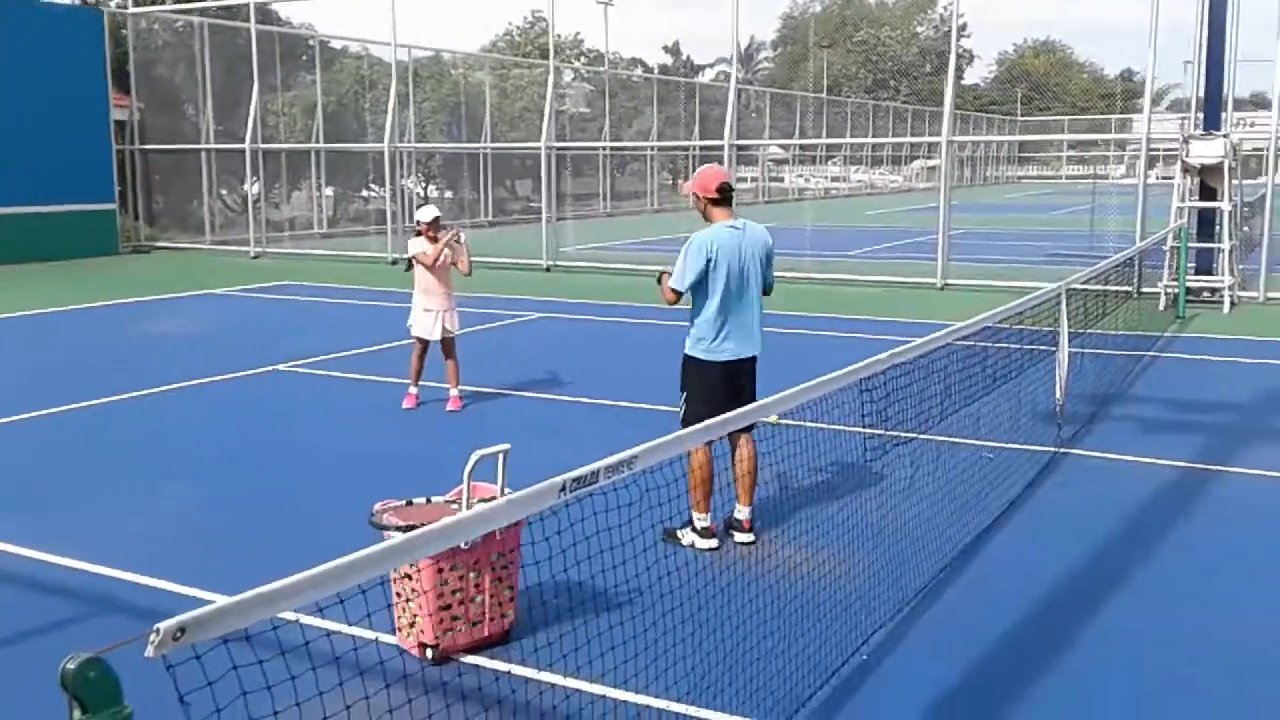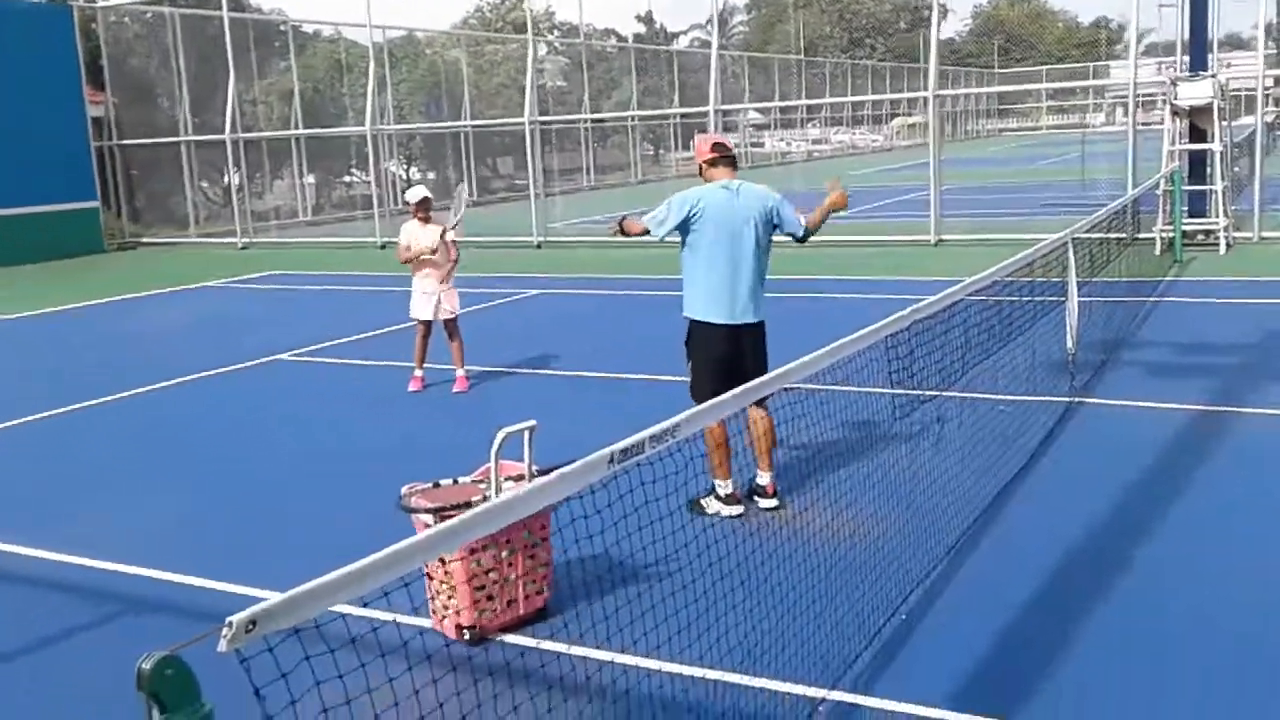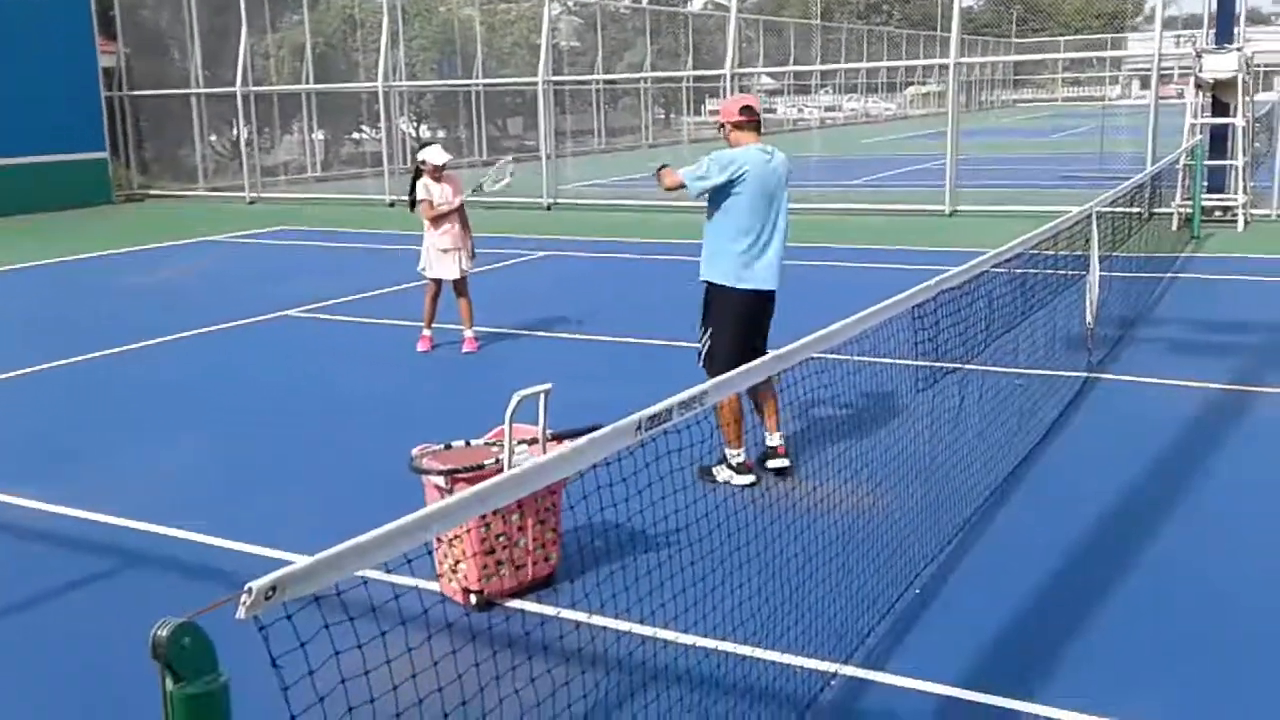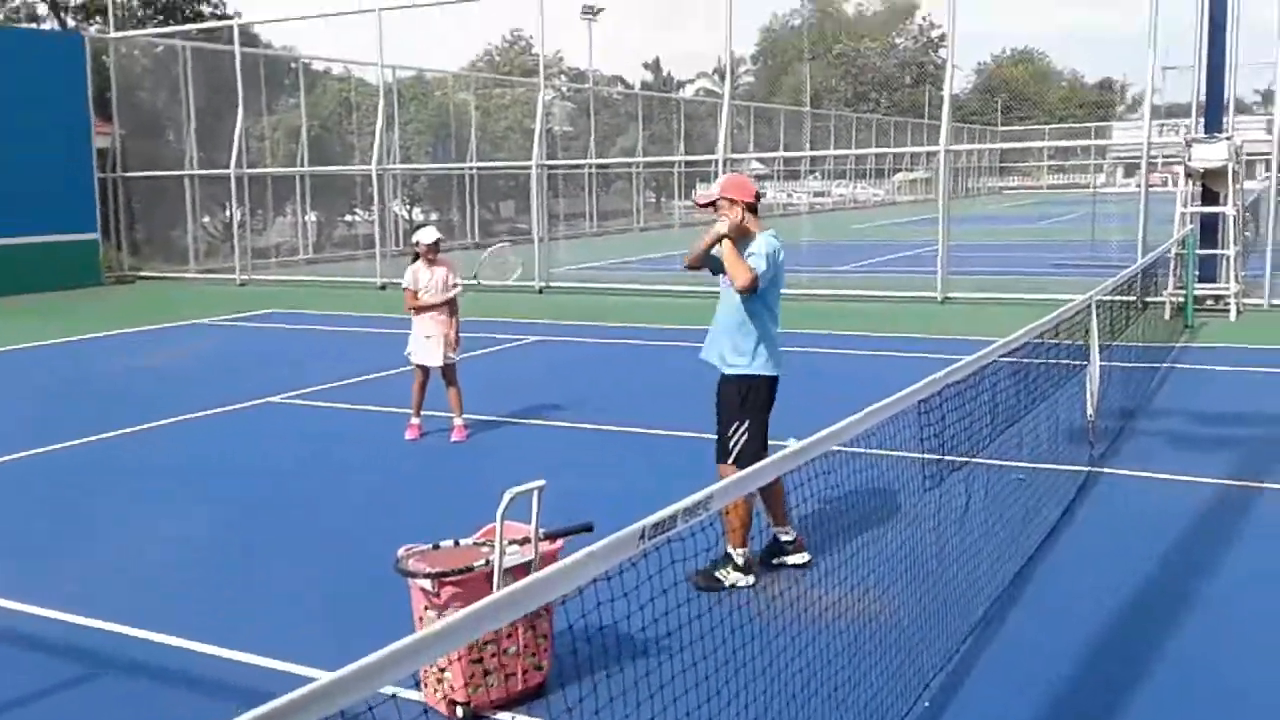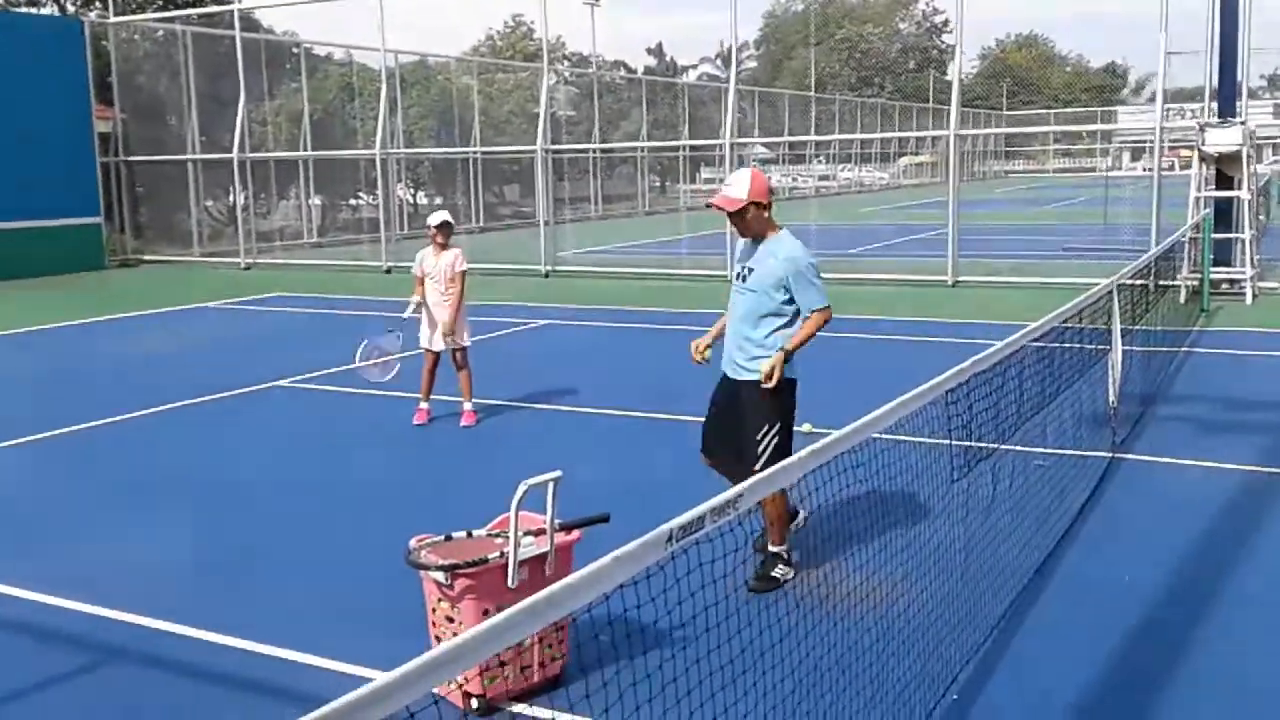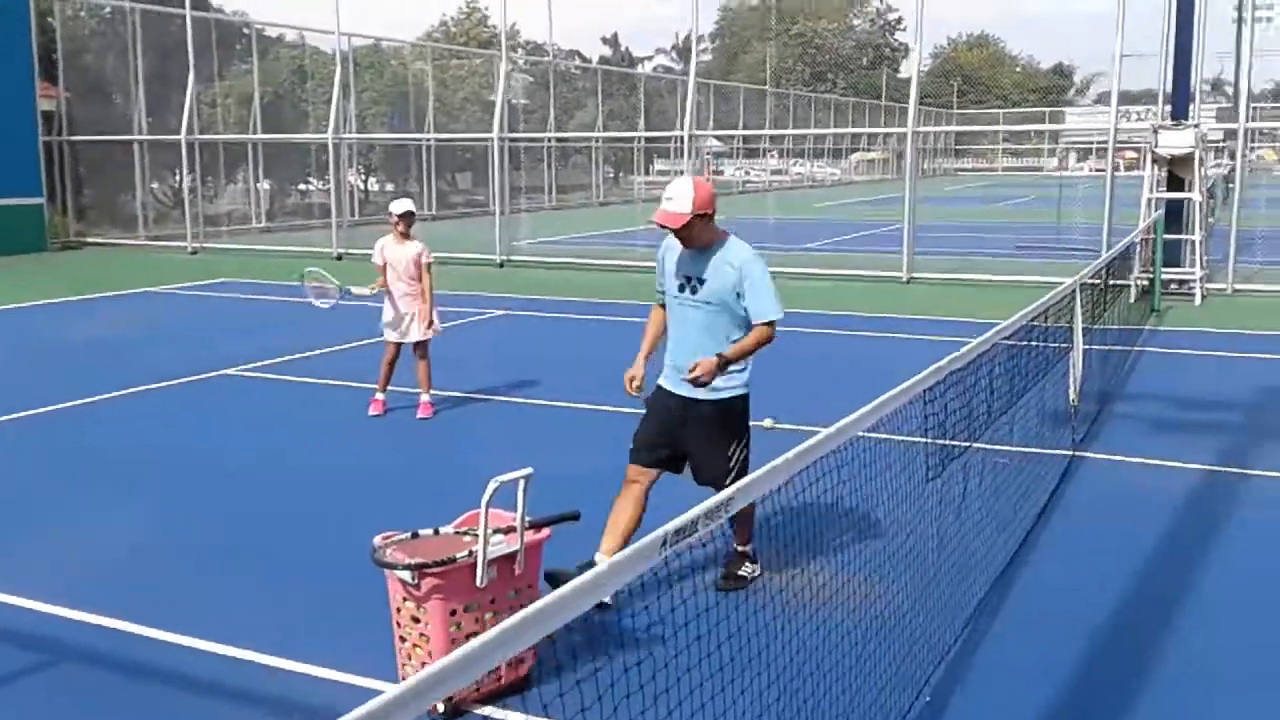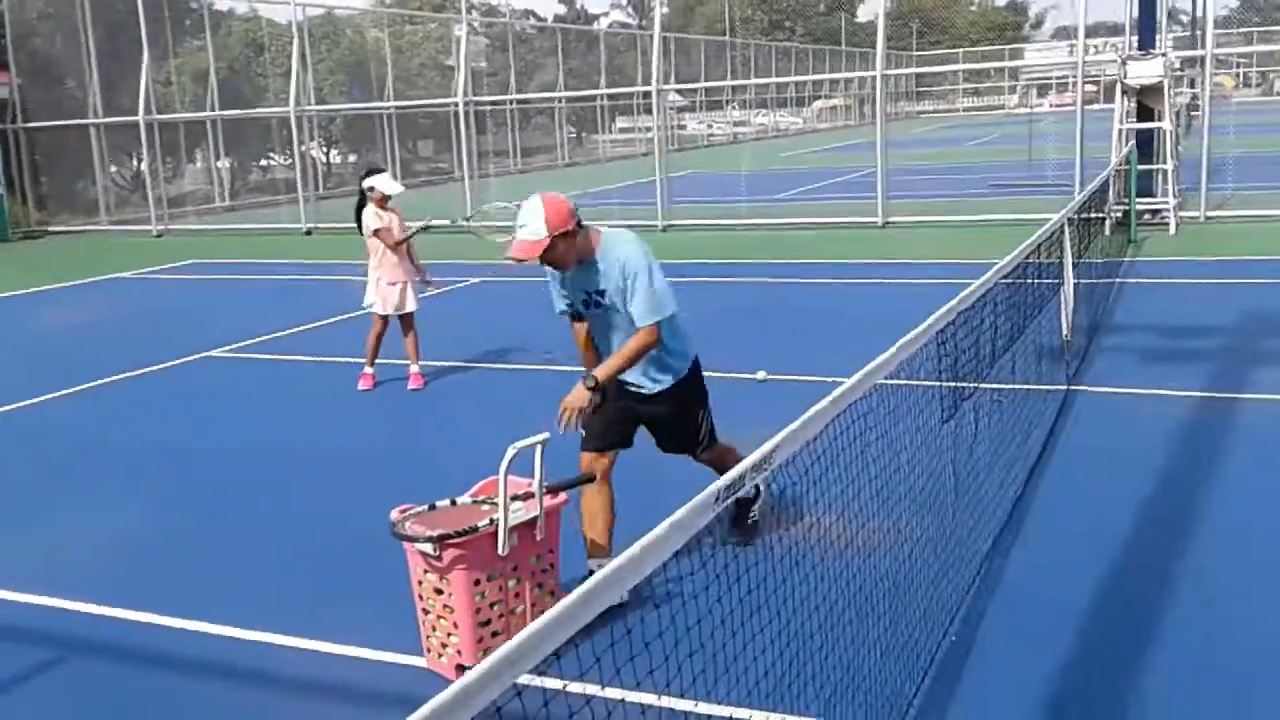
dt=0.4s
person 1, frame 1
left shoulder: (702, 242)
right shoulder: (761, 236)
left elbow: (671, 296)
left wrist: (667, 277)
left hip: (706, 356)
right hip: (745, 353)
left knee: (698, 439)
right knee: (742, 435)
left ankle: (702, 526)
right ankle: (744, 520)
person 1, frame 2
left shoulder: (692, 199)
right shoulder: (766, 197)
left elbow: (639, 227)
right elbow: (803, 230)
left wrist: (622, 224)
right wrist: (830, 205)
left hip: (708, 320)
right hip: (750, 318)
right knee: (756, 402)
left ankle: (724, 494)
right ankle: (766, 485)
person 1, frame 3
left shoulder: (731, 160)
right shoulder: (779, 163)
left elbow: (672, 182)
left wrist: (663, 169)
right wrist: (706, 173)
left hip: (728, 283)
right hip: (763, 283)
left knee: (722, 374)
right knee: (753, 366)
left ankle: (735, 462)
right ankle: (776, 446)
person 1, frame 4
left shoulder: (764, 247)
right shoulder: (741, 243)
left elbow: (742, 282)
right elbow: (691, 262)
left wrist: (725, 241)
right wrist: (713, 238)
left hip: (749, 374)
right hip: (740, 370)
left knee: (732, 466)
right knee: (755, 462)
left ankle: (736, 561)
right ankle: (787, 541)
person 1, frame 5
left shoulder: (791, 255)
right shoulder: (745, 245)
left elbow: (821, 314)
left wrist: (783, 353)
right wrist: (712, 335)
left hip: (767, 382)
right hip: (732, 374)
left knee: (765, 472)
right knee: (717, 457)
left ankle: (778, 555)
right ankle: (785, 512)
person 1, frame 6
left shoulder: (743, 262)
right shoulder: (669, 250)
left elbow: (765, 329)
left wrist: (720, 362)
right wrist: (641, 360)
left hip: (722, 398)
right hip: (671, 390)
left knee: (730, 487)
right knee: (637, 476)
left ankle: (744, 555)
right ankle: (599, 572)
person 1, frame 7
left shoulder: (629, 255)
right shoulder: (561, 263)
left elbow: (650, 334)
left wrist: (592, 383)
right wrist: (592, 380)
left hip: (670, 373)
right hip: (614, 379)
left knee: (705, 451)
right knee: (592, 467)
left ankle: (747, 495)
right ankle: (601, 574)
person 2, frame 1
left shoulder: (450, 245)
right shoulder: (415, 243)
left elbow: (466, 271)
right elbow: (429, 262)
left wrist: (462, 244)
right wrist: (443, 241)
left hip: (445, 304)
right hip: (424, 304)
left knee: (449, 350)
right knee: (419, 349)
left ankle: (455, 394)
right ankle: (412, 391)
person 2, frame 2
left shoulder: (442, 225)
right shoulder: (407, 228)
left elbow: (454, 254)
right elbow: (402, 258)
left wrist: (449, 267)
right wrist: (423, 250)
left hip: (445, 285)
right hip: (423, 287)
left knee: (452, 330)
right knee: (422, 331)
left ankle: (460, 374)
right ankle: (418, 374)
person 2, frame 3
left shoulder: (452, 180)
right shoulder: (423, 185)
left elbow: (462, 213)
right elbow: (429, 215)
left wrist: (469, 240)
right wrist: (452, 206)
left hip: (458, 243)
right hip: (436, 245)
left knee: (462, 290)
right knee: (433, 290)
left ankle: (469, 334)
right ankle: (426, 334)
person 2, frame 4
left shoulder: (446, 268)
right shoulder: (413, 271)
left elbow: (453, 302)
right elbow: (410, 304)
left wrist: (454, 329)
right wrist: (438, 300)
left hip: (444, 331)
right hip: (422, 332)
left knee: (450, 378)
right knee: (420, 378)
left ankle: (458, 423)
right ankle: (414, 422)
person 2, frame 5
left shoulder: (456, 254)
right shoulder: (422, 256)
left elbow: (459, 289)
right elbow: (420, 286)
left wrist: (452, 318)
right wrist: (417, 297)
left hip: (454, 317)
right hip: (432, 317)
left knee: (462, 362)
right knee: (430, 364)
left ankle: (468, 408)
right ankle: (423, 406)
person 2, frame 6
left shoulder: (419, 246)
right shoulder: (383, 245)
left elbow: (426, 279)
right elbow: (382, 276)
left wrist: (428, 309)
right wrist: (378, 285)
left hip: (419, 307)
right hip: (397, 308)
left knee: (422, 354)
right knee: (390, 355)
left ankle: (425, 399)
right ankle: (379, 397)
person 2, frame 7
left shoulder: (393, 213)
right shoulder: (370, 214)
left elbow: (407, 245)
right elbow: (393, 242)
left wrist: (420, 269)
left hip: (404, 277)
right hip: (383, 278)
left knee: (409, 325)
right knee: (379, 326)
left ankle: (415, 370)
right ankle: (368, 371)
